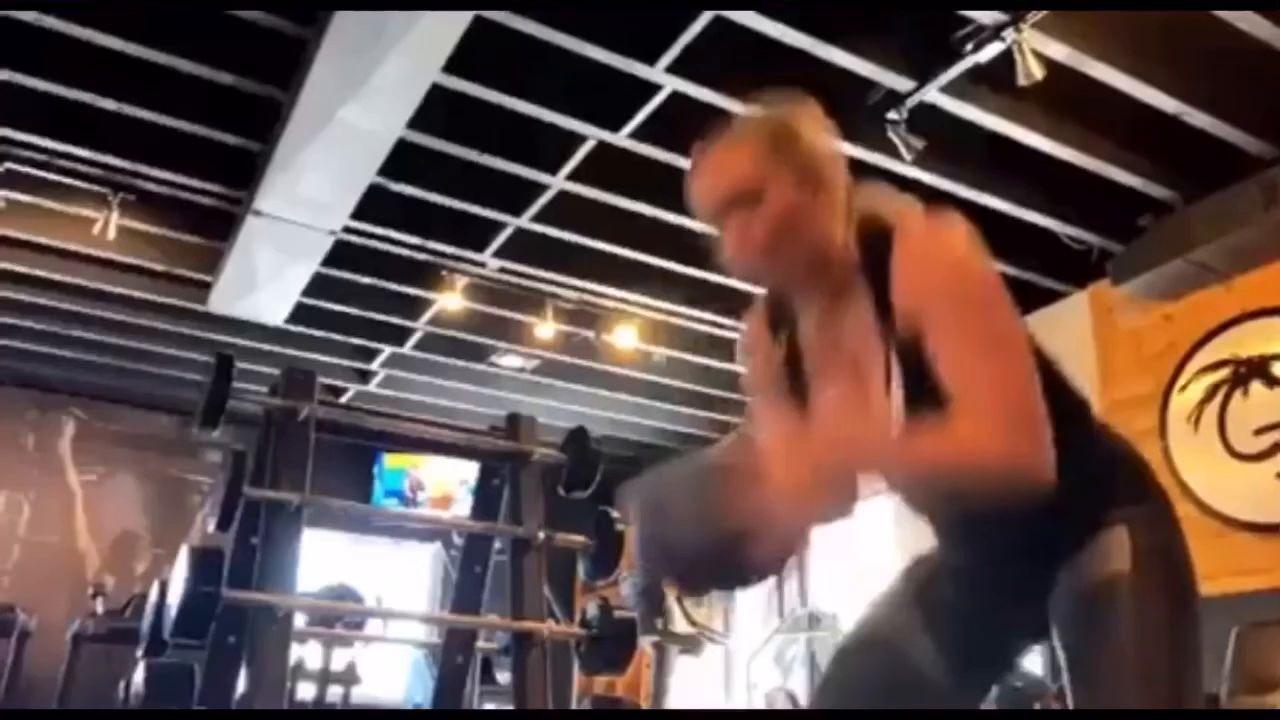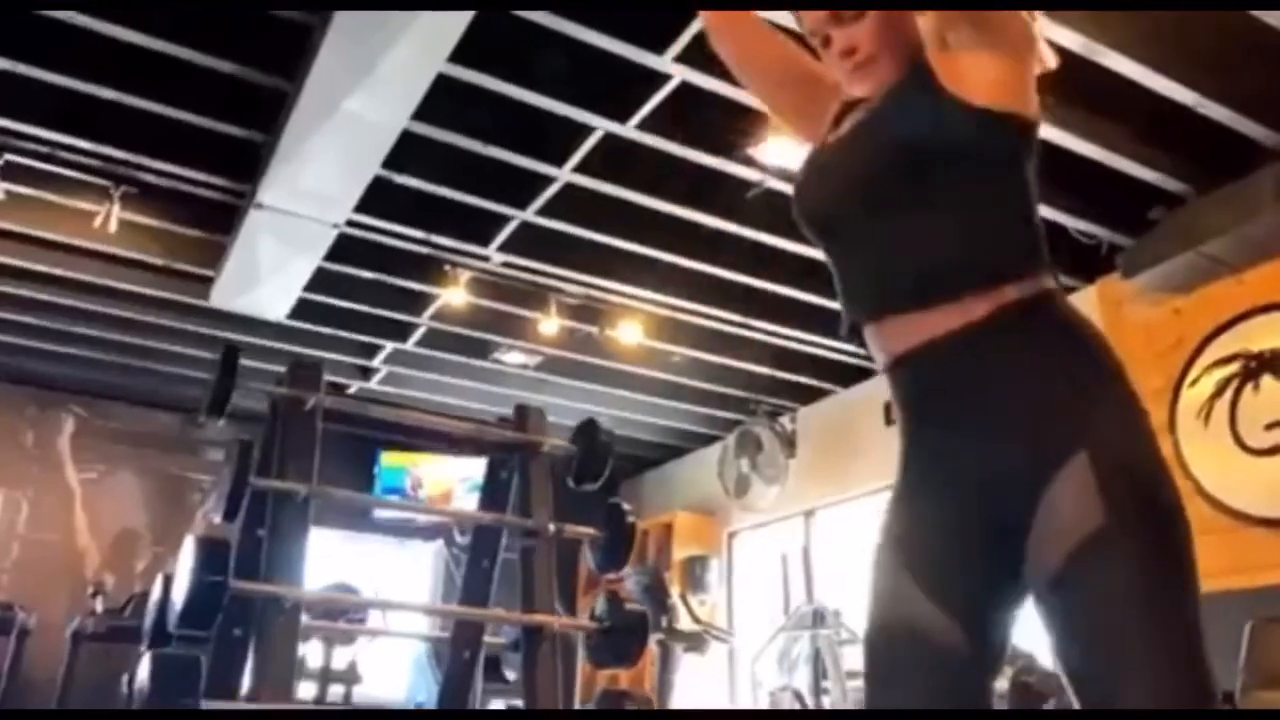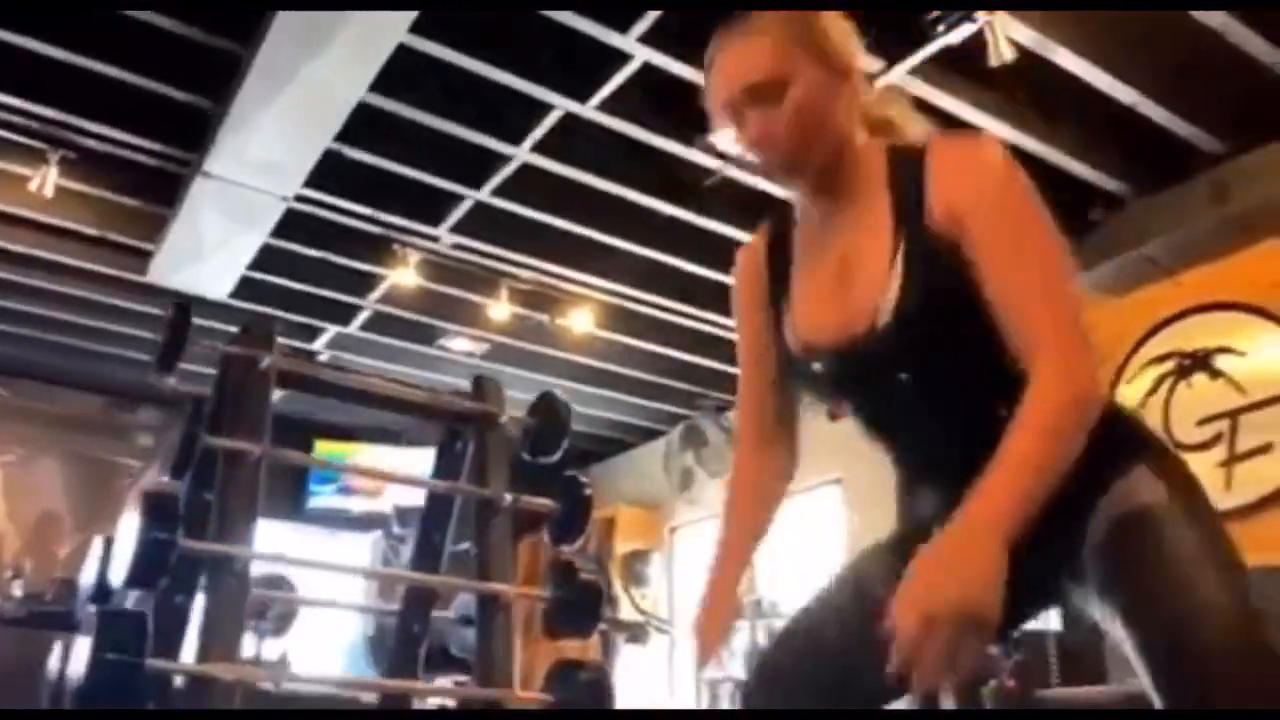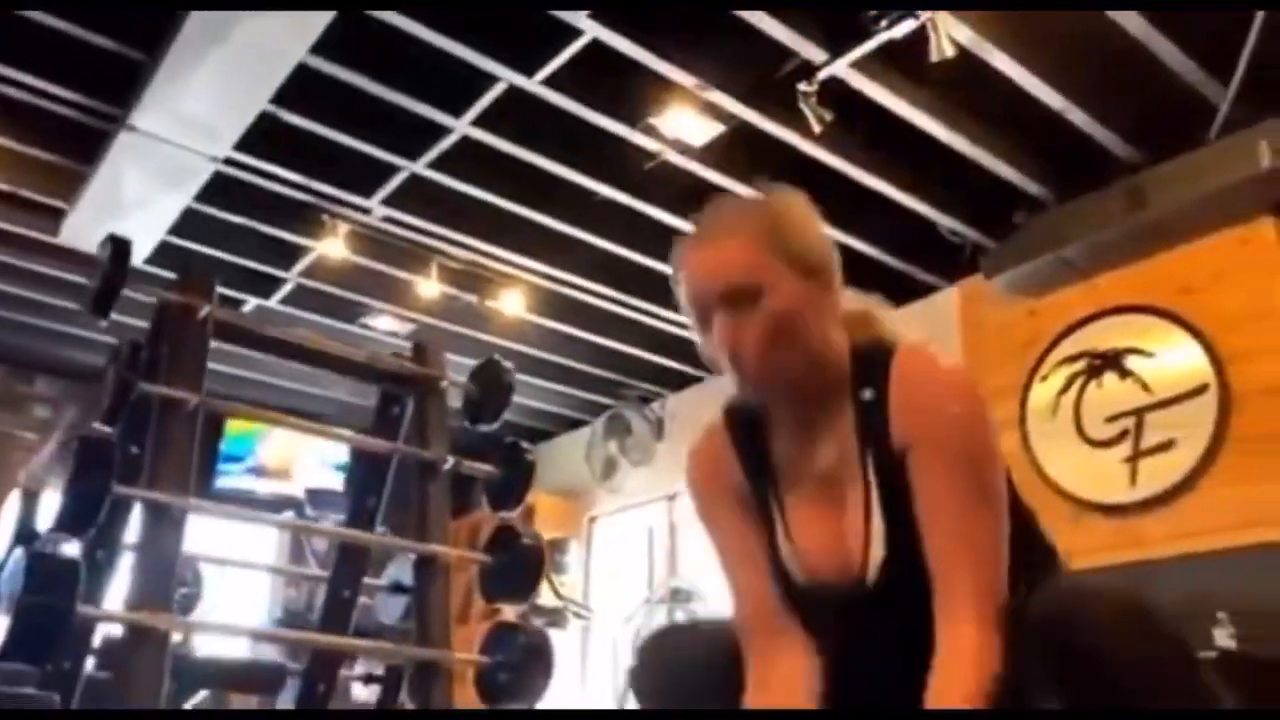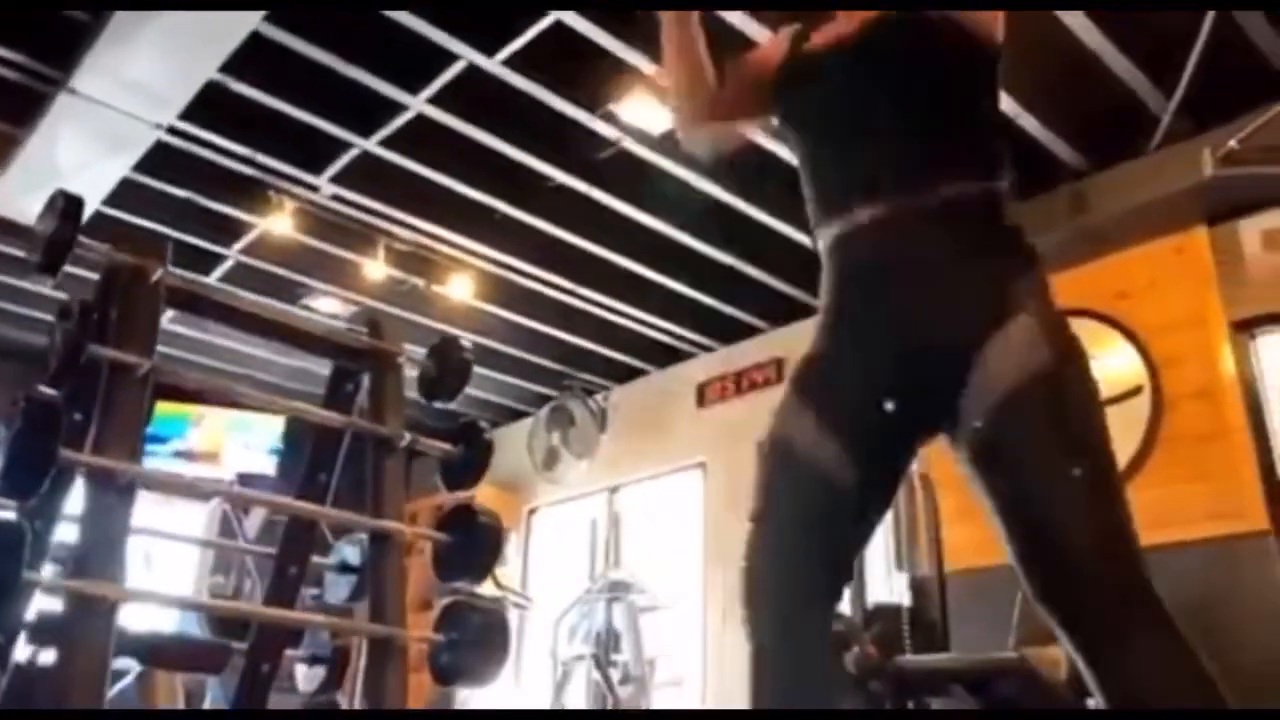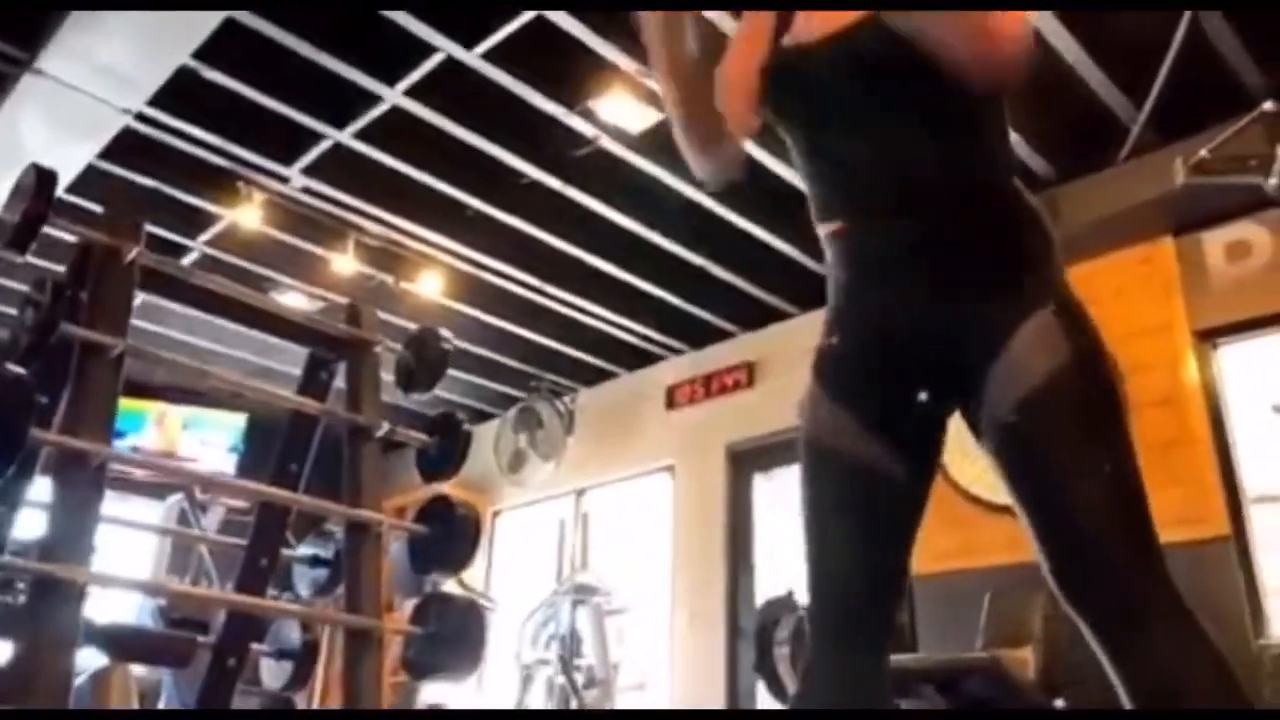
dt=0.5s
person 1, frame 1
left shoulder: (931, 254)
right shoulder: (766, 341)
left elbow: (1021, 455)
right elbow: (810, 491)
left wrist: (830, 453)
left hip: (1092, 527)
right hip: (979, 556)
person 1, frame 2
left shoulder: (981, 55)
right shoulder: (834, 122)
right elbow: (728, 28)
left hip: (1050, 405)
right hip: (936, 441)
left knee: (1156, 697)
right knee: (910, 700)
person 1, frame 3
left shoulder: (956, 180)
right shoulder: (762, 264)
left elbow: (1069, 374)
right elbow: (761, 449)
left wrist: (977, 537)
right wrist: (725, 577)
left hip: (1090, 490)
right hip: (947, 525)
right knee: (782, 693)
person 1, frame 4
left shoulder: (922, 394)
right shoulder: (718, 463)
left elbow: (972, 624)
right elbow: (776, 646)
right hip: (874, 694)
left knee: (1110, 634)
person 1, frame 5
left shoulder: (957, 21)
right shoulder: (796, 44)
left elbow: (962, 26)
right elbow: (703, 131)
right wrist: (679, 25)
left hip: (976, 294)
right hip: (857, 327)
left knee: (1097, 592)
right knee: (781, 606)
person 1, frame 6
right shoulder: (770, 25)
left elbow: (1000, 47)
right elbow: (710, 154)
right wrist: (668, 37)
left hip: (989, 280)
right hip: (865, 310)
left knee: (1117, 585)
right knee: (844, 620)
